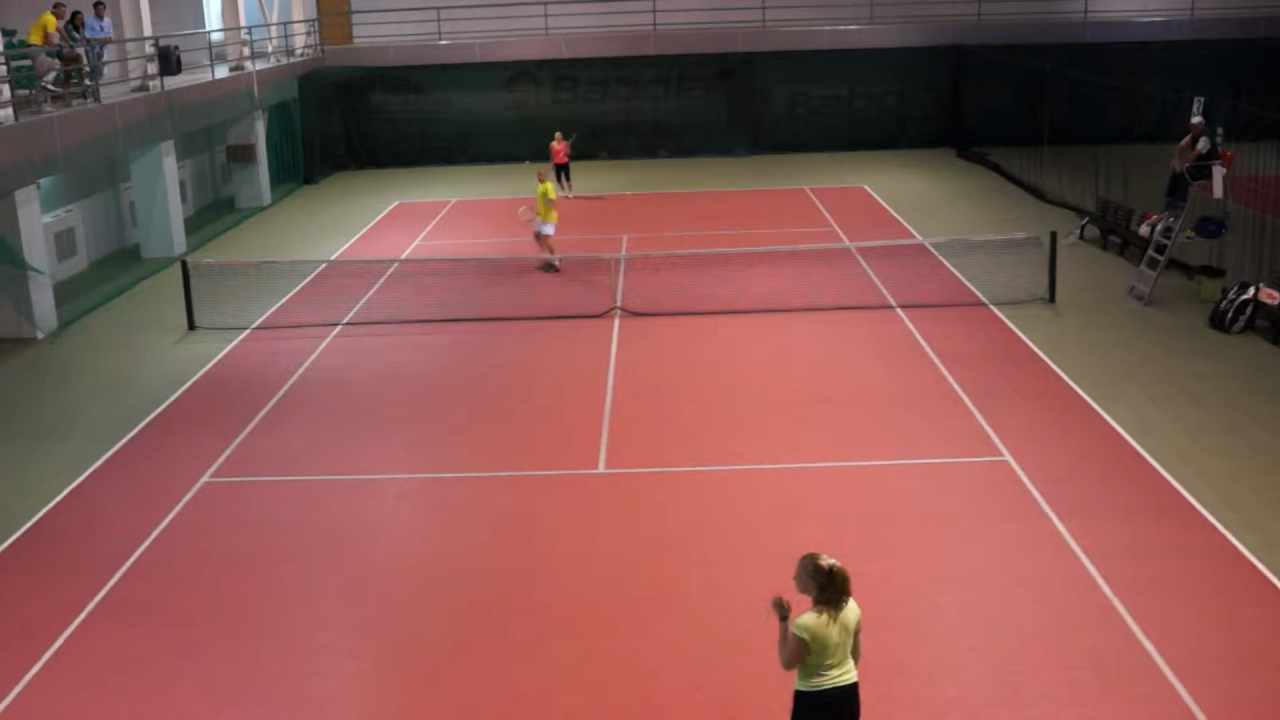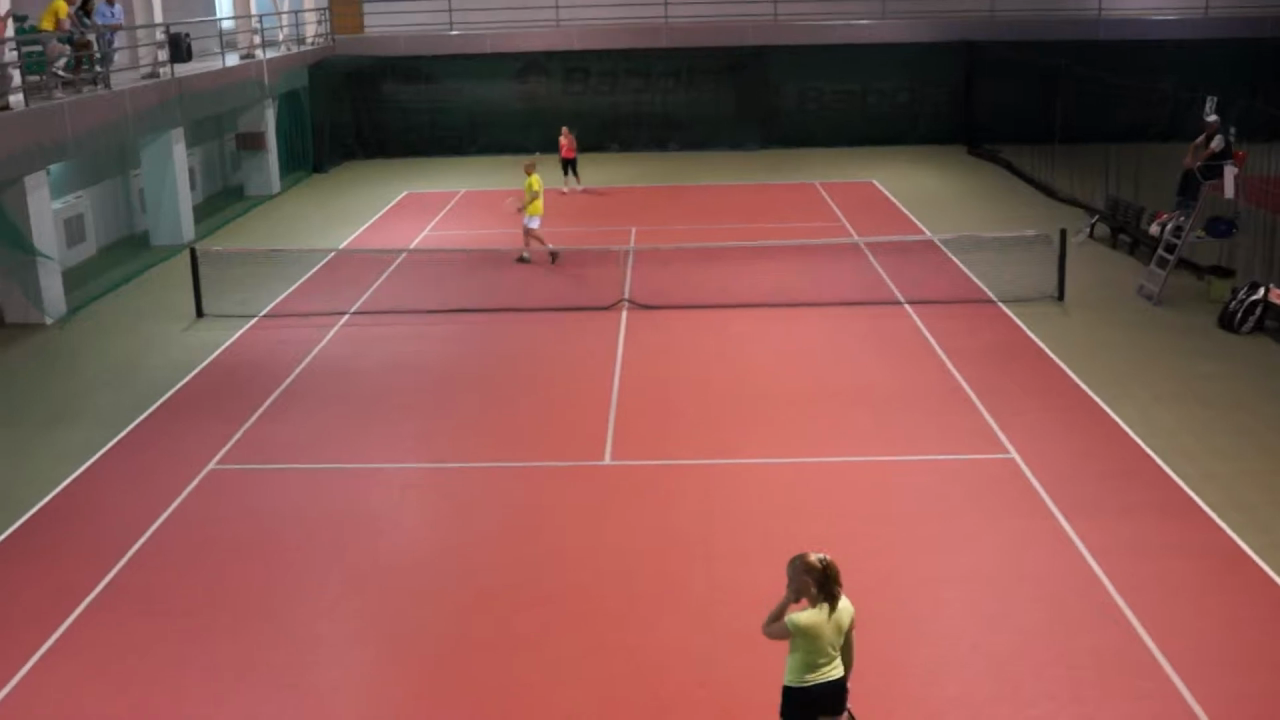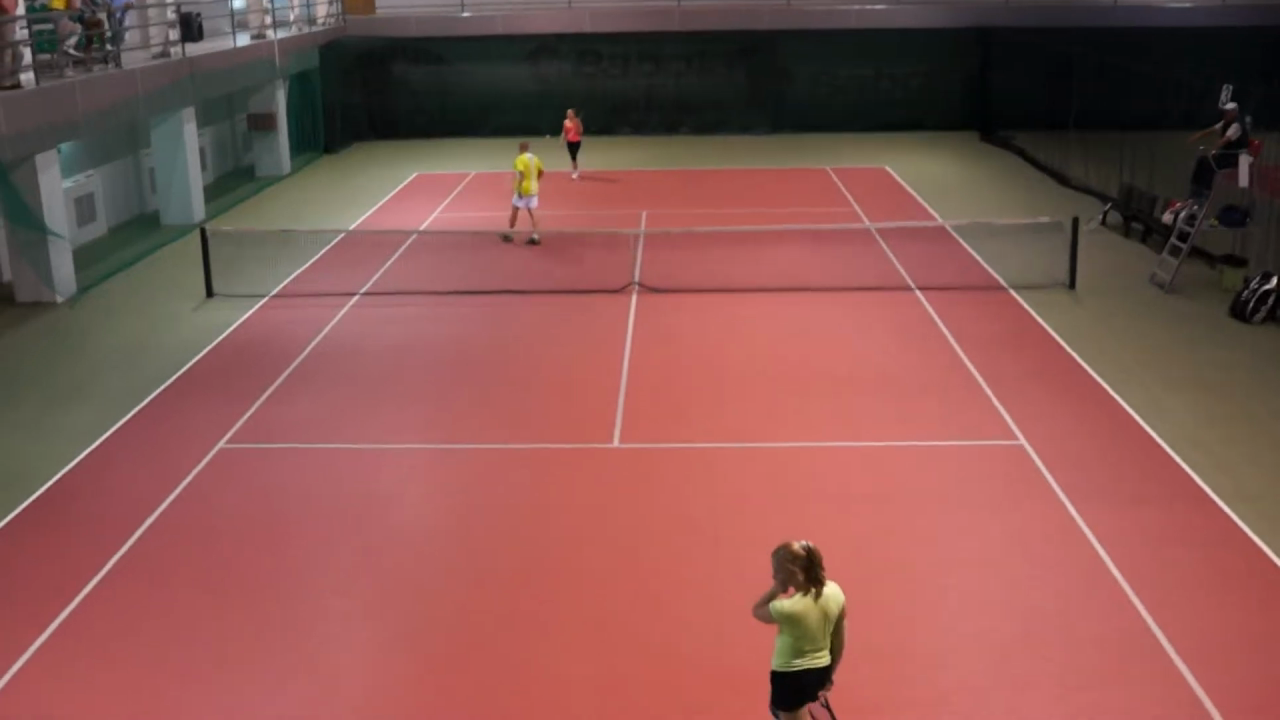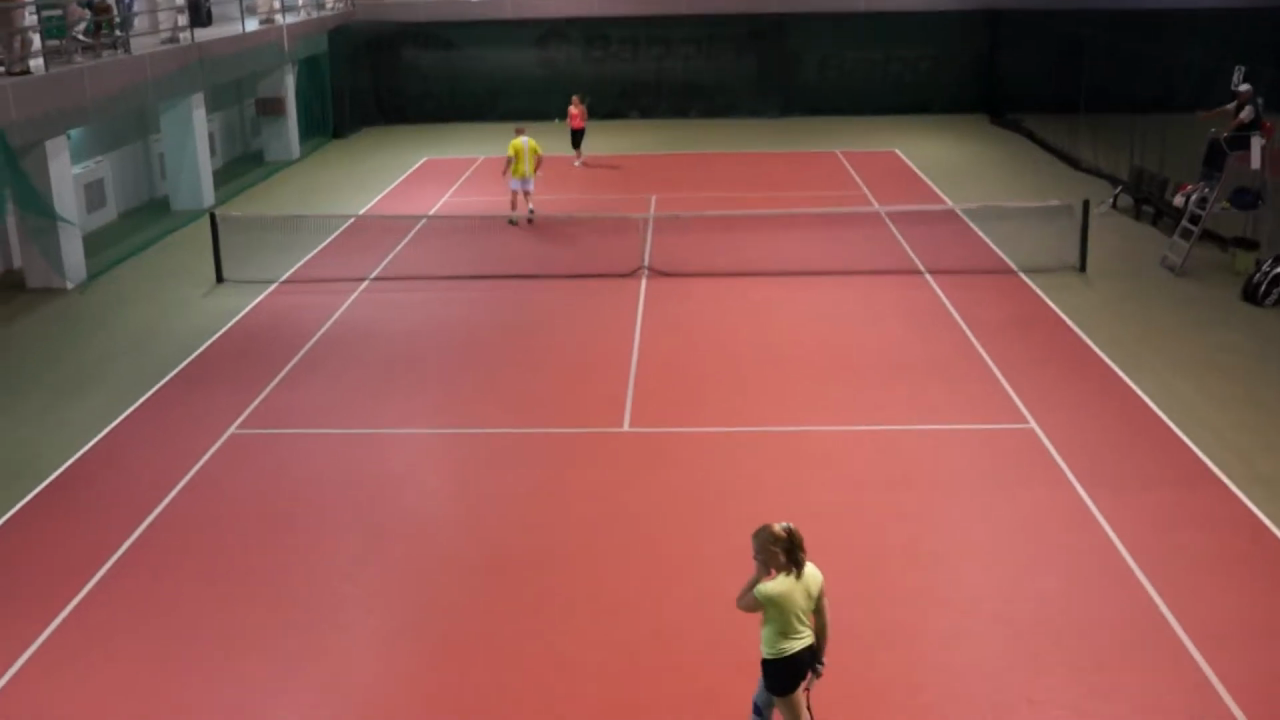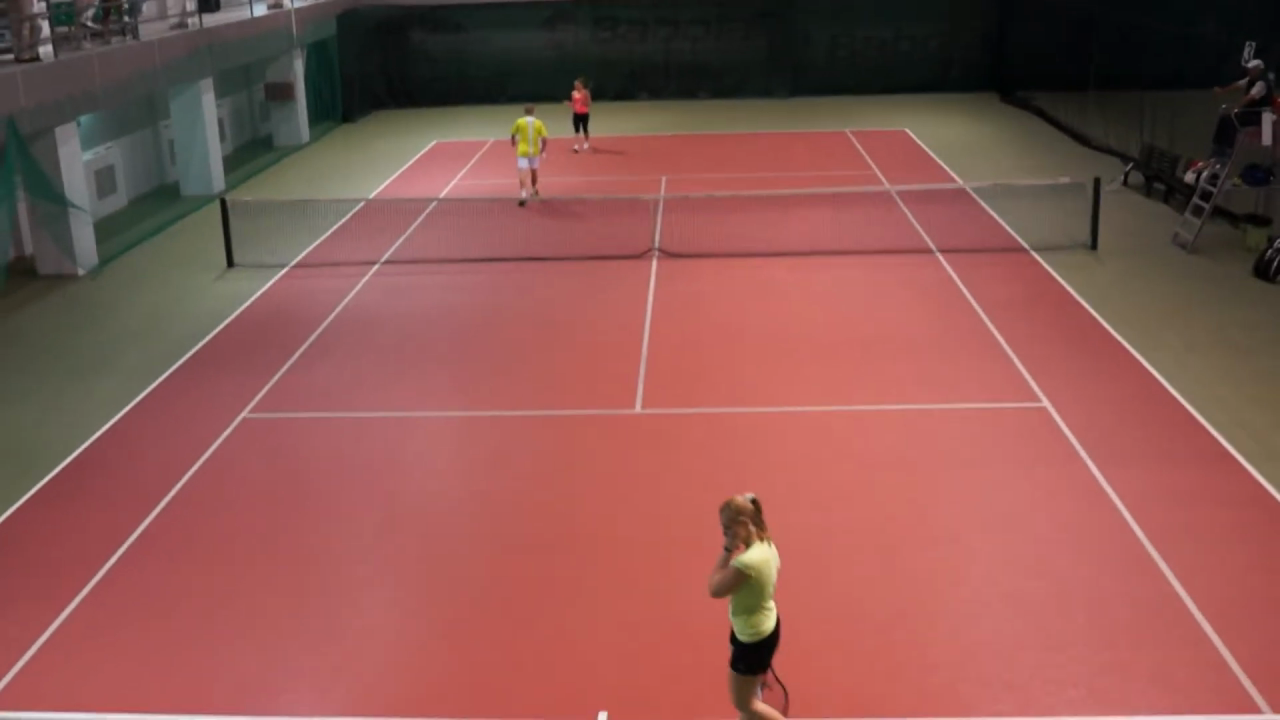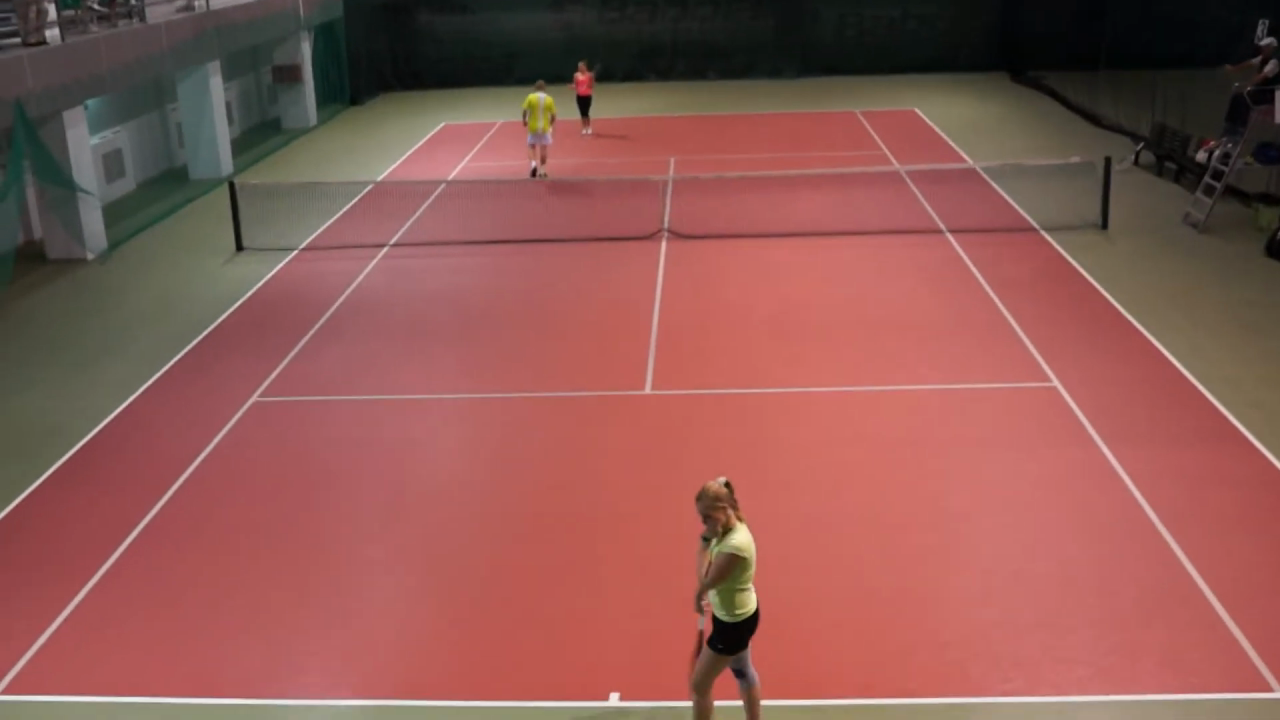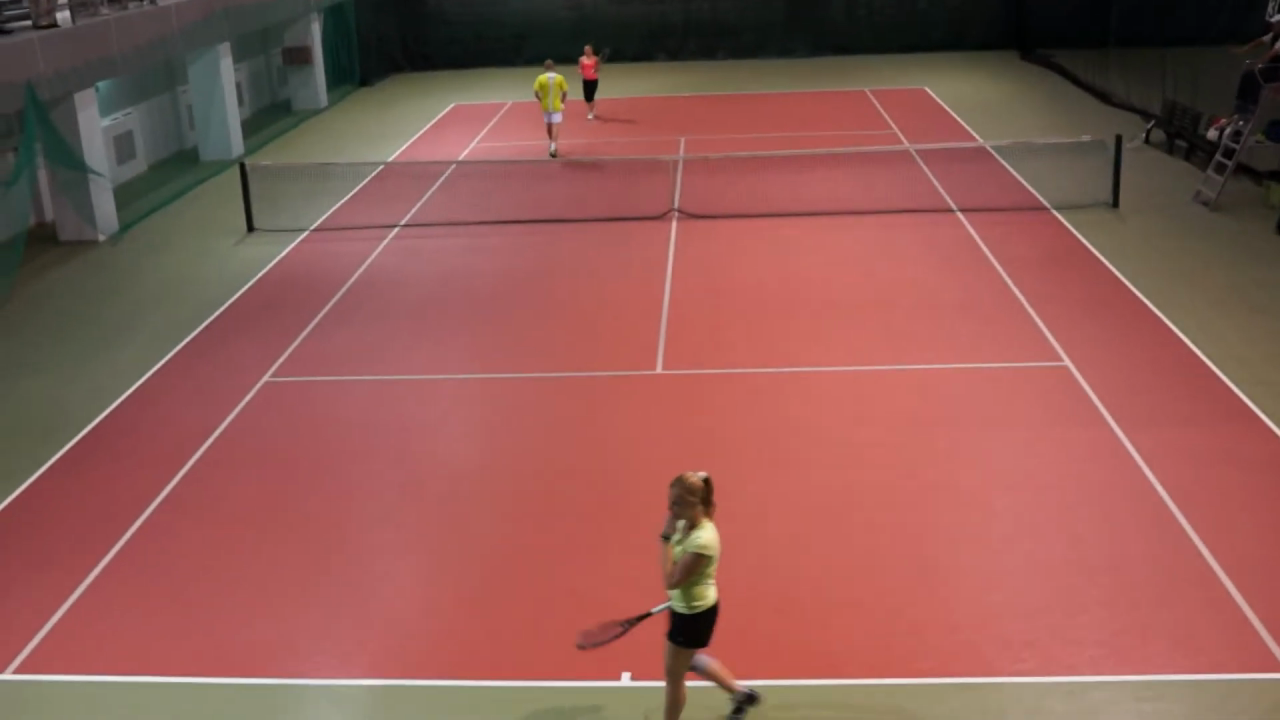
dt=0.3s
person 1, frame 1
left shoulder: (805, 624)
right shoulder: (851, 607)
left elbow: (787, 663)
right elbow: (855, 653)
left wrist: (783, 619)
left hip: (813, 698)
right hip: (847, 691)
person 1, frame 2
left shoulder: (800, 621)
right shoulder: (844, 605)
left elbow: (767, 629)
right elbow: (848, 651)
left wrist: (787, 600)
right wrist: (844, 683)
left hip: (802, 693)
right hip: (834, 686)
person 1, frame 3
left shoulder: (785, 608)
right shoulder: (834, 592)
left elbow: (757, 611)
right elbow: (839, 641)
left wrist: (776, 589)
right wrist: (830, 674)
left hip: (790, 677)
right hip: (821, 670)
person 1, frame 4
left shoulder: (769, 591)
right shoulder: (811, 572)
left elbow: (741, 603)
right elbow: (822, 620)
left wrist: (758, 575)
right wrist: (818, 657)
left hip: (782, 660)
right hip: (805, 652)
person 1, frame 5
left shoulder: (747, 561)
right shoulder: (766, 546)
left elbow: (715, 590)
left wrist: (727, 551)
left hip: (754, 639)
right hip: (759, 630)
right knee: (749, 690)
person 1, frame 6
left shoulder: (736, 544)
right shoulder: (726, 531)
left elbow: (706, 581)
right elbow: (710, 570)
left wrist: (706, 541)
right wrist: (701, 595)
left hip: (734, 621)
right hip: (737, 615)
left knee: (699, 684)
right knee: (742, 670)
person 1, frame 7
left shoulder: (702, 541)
right shoulder: (686, 524)
left elbow: (671, 581)
left wrist: (666, 539)
left hip: (694, 613)
right hip: (688, 608)
left knee: (673, 676)
right knee: (691, 661)
right ankle: (742, 694)
